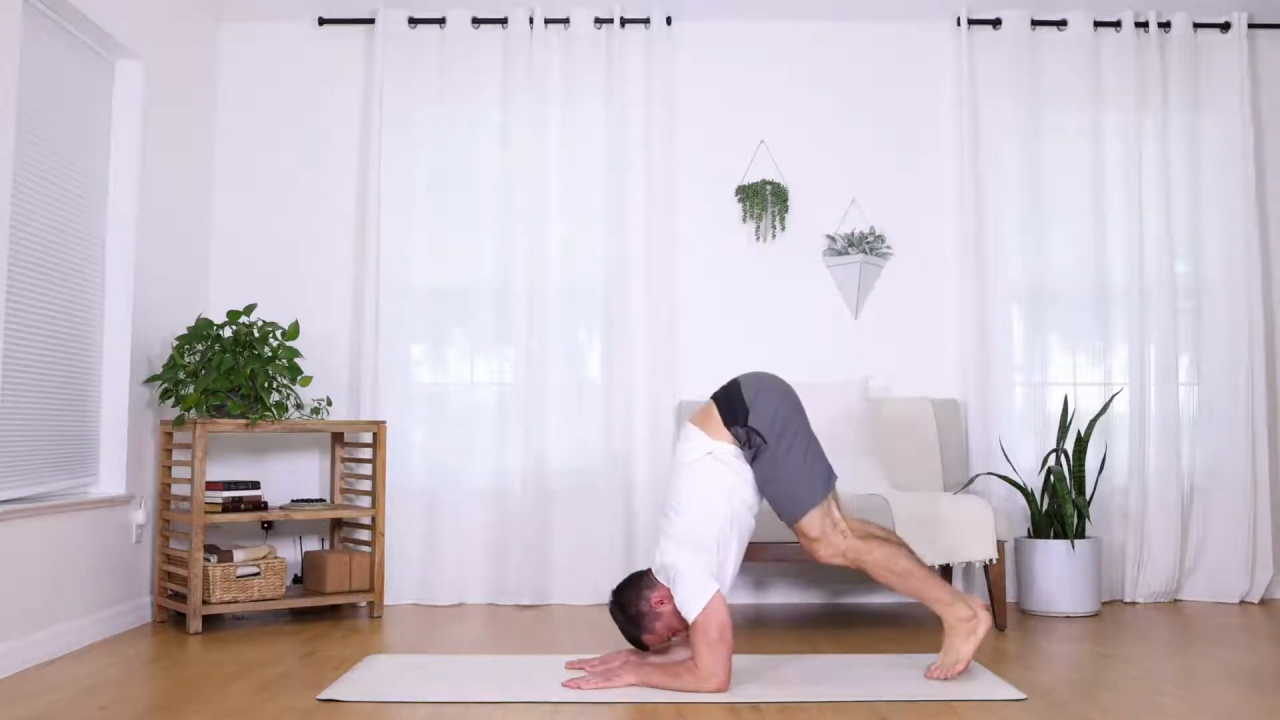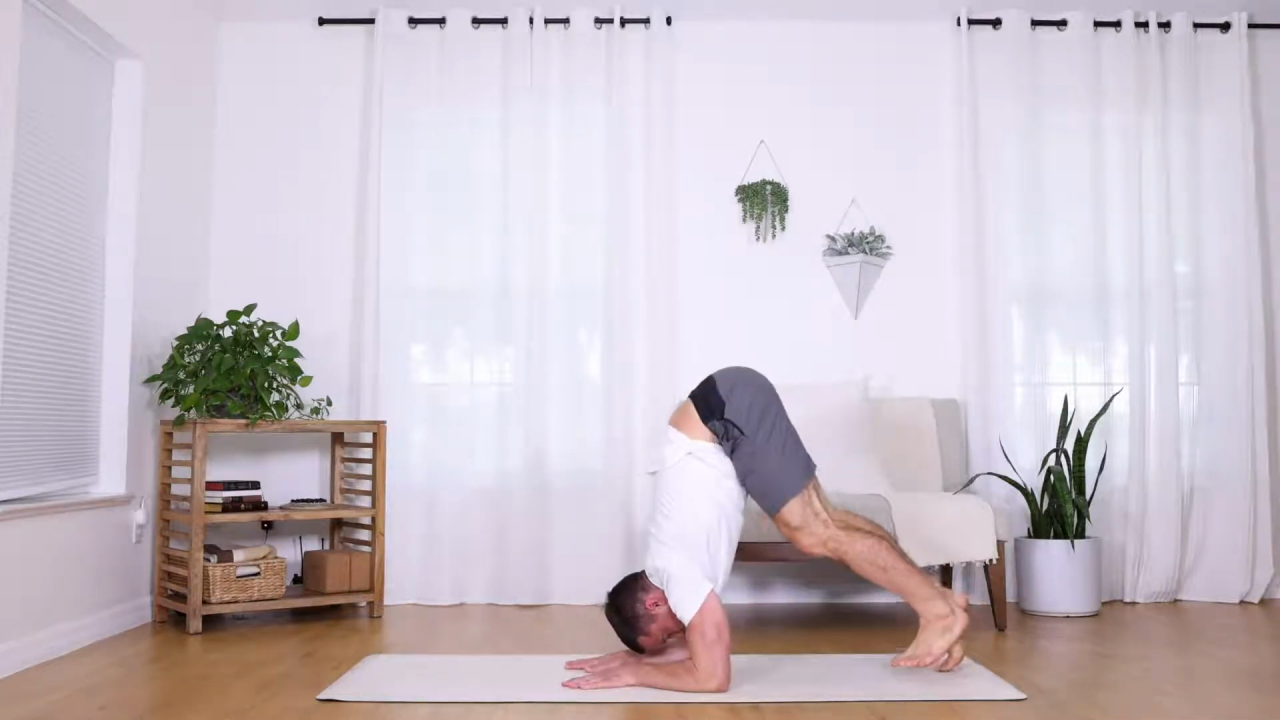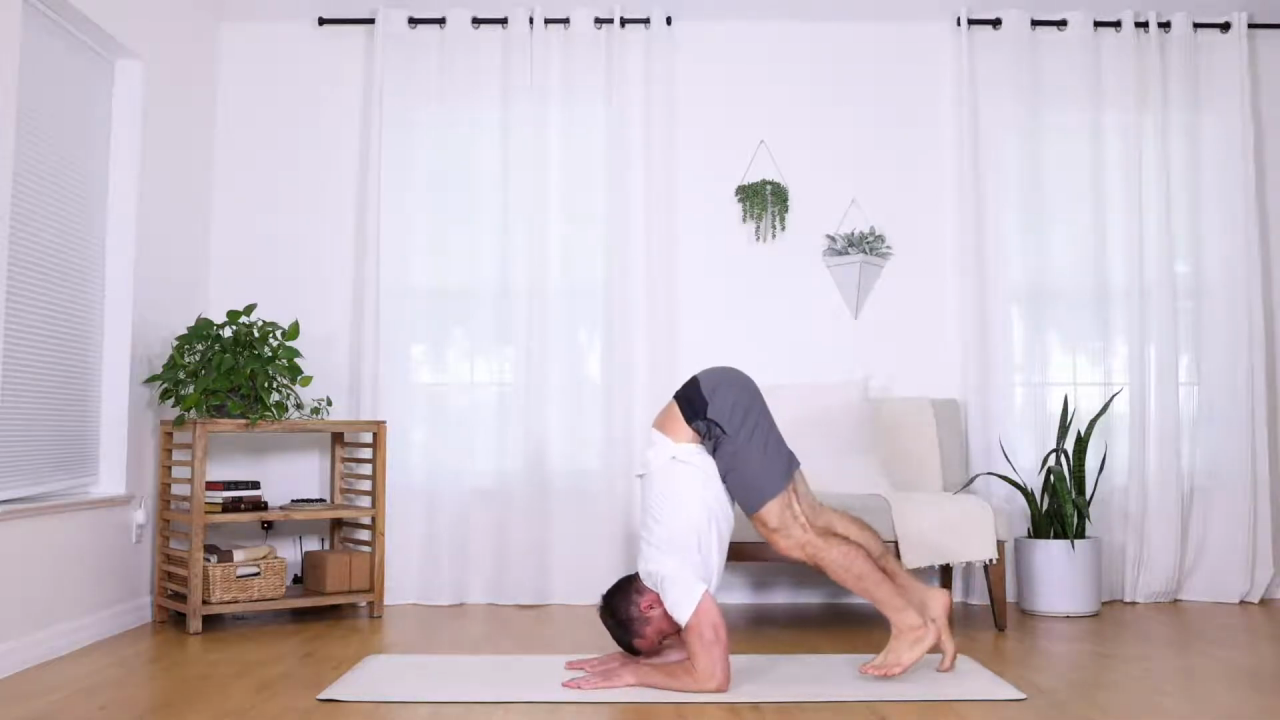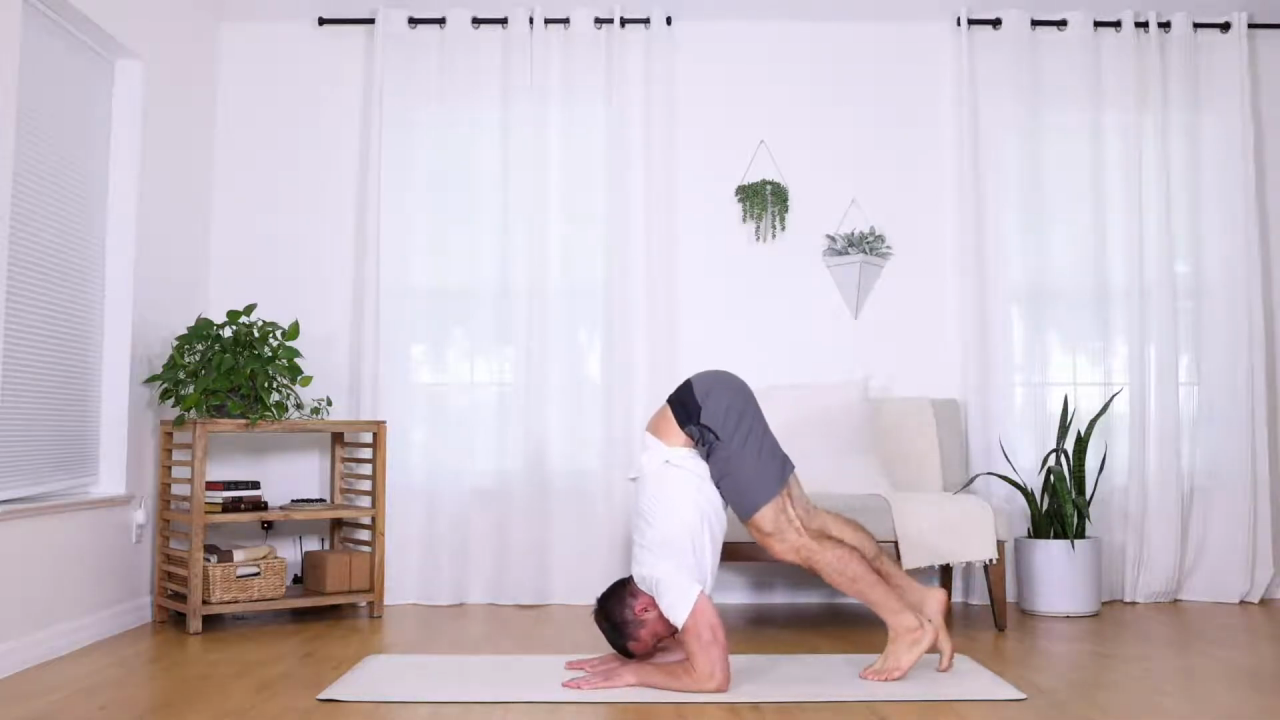
dt=0.3s
person 1, frame 1
left shoulder: (684, 573)
right shoulder: (678, 566)
left elbow: (713, 676)
right elbow: (705, 643)
left wrist: (635, 673)
right wrist: (632, 656)
left hip: (752, 412)
right hip: (748, 414)
left knee: (831, 543)
right knee: (832, 535)
left ankle: (960, 615)
right ankle: (959, 604)
person 1, frame 2
left shoulder: (677, 573)
right shoulder: (674, 566)
left elbow: (712, 677)
right elbow: (700, 641)
left wrist: (633, 674)
right wrist: (633, 657)
right hip: (726, 411)
left knee: (814, 534)
right knee: (821, 522)
left ankle: (938, 611)
right ankle: (940, 600)
person 1, frame 3
left shoulder: (671, 575)
left elbow: (712, 677)
right elbow: (698, 641)
left wrist: (632, 673)
right wrist: (628, 658)
right hip: (712, 410)
left knee: (794, 537)
right knee: (811, 519)
left ankle: (911, 623)
right ankle: (923, 599)
person 1, frame 4
left shoulder: (665, 578)
left elbow: (711, 676)
right elbow: (695, 642)
left wrist: (633, 672)
right wrist: (625, 658)
right hip: (704, 414)
left knee: (790, 541)
right knee: (805, 521)
left ankle: (908, 626)
right ankle: (919, 599)
